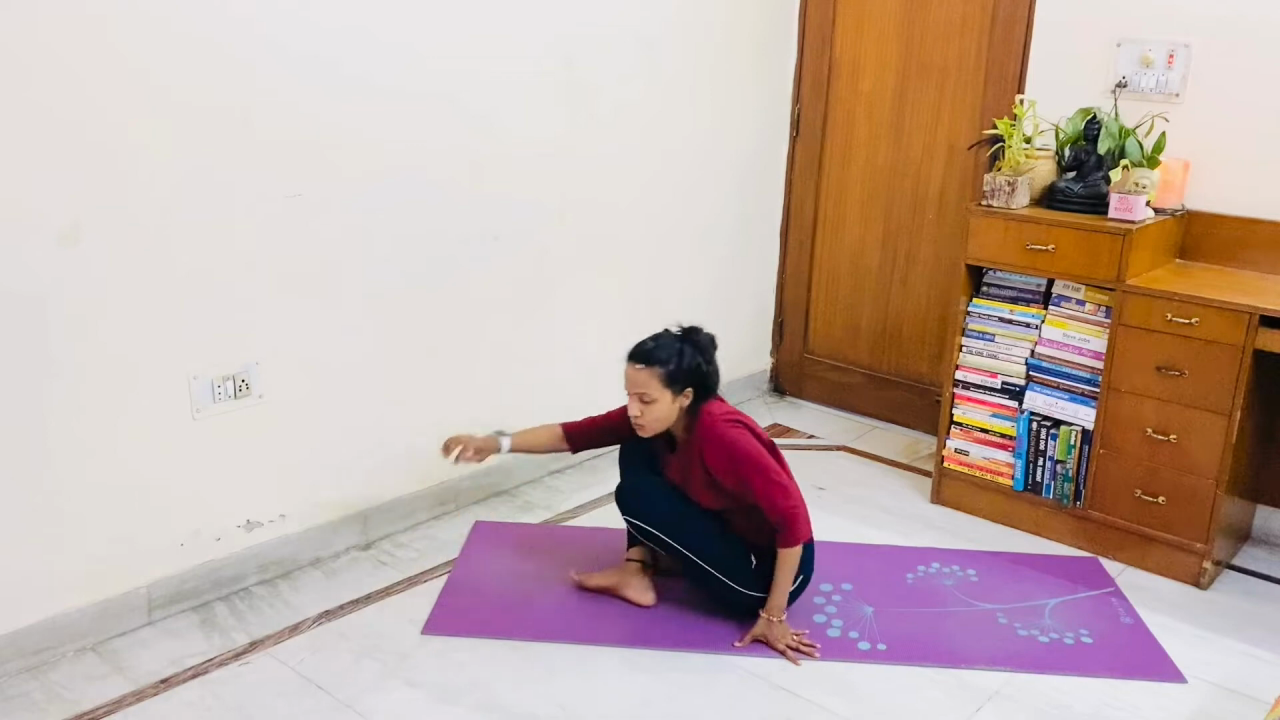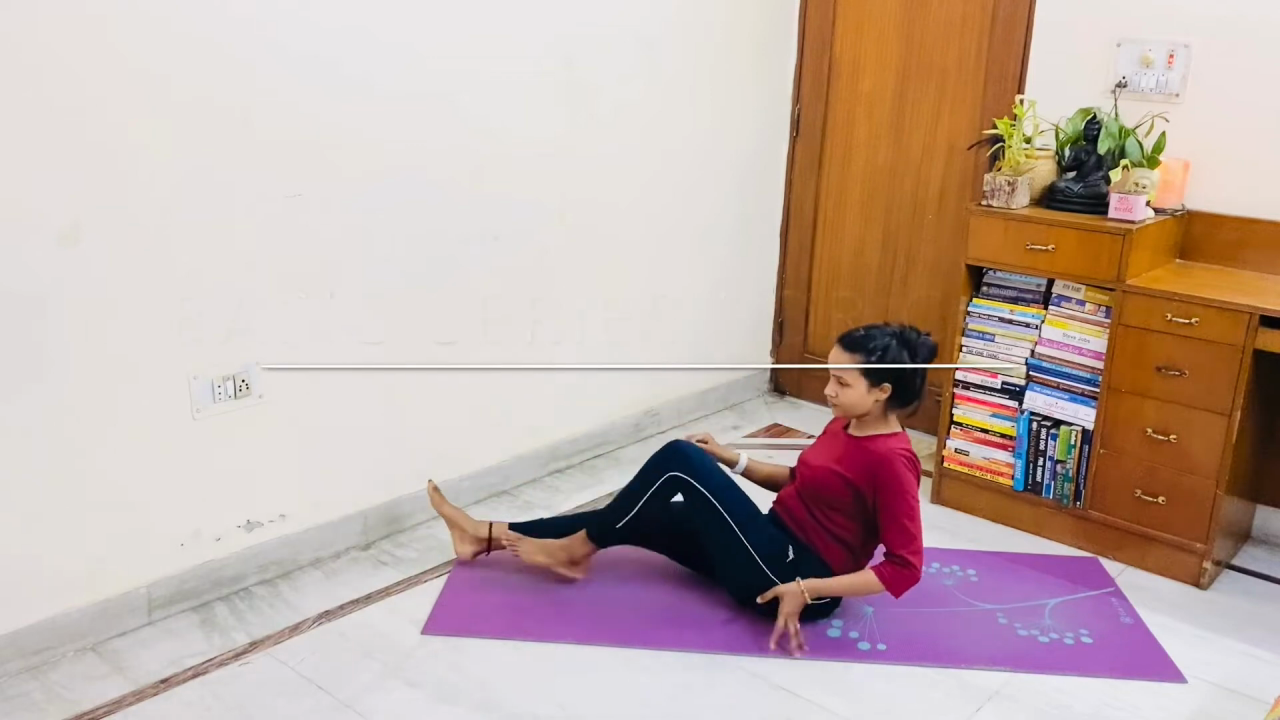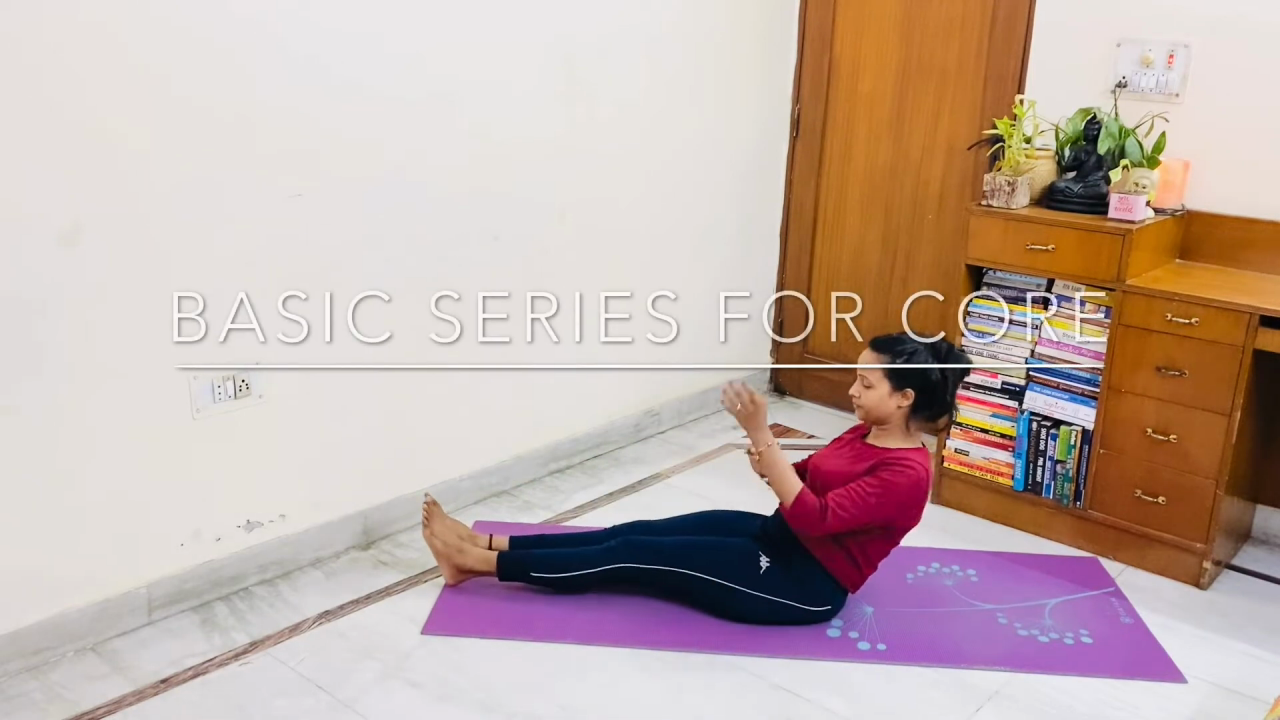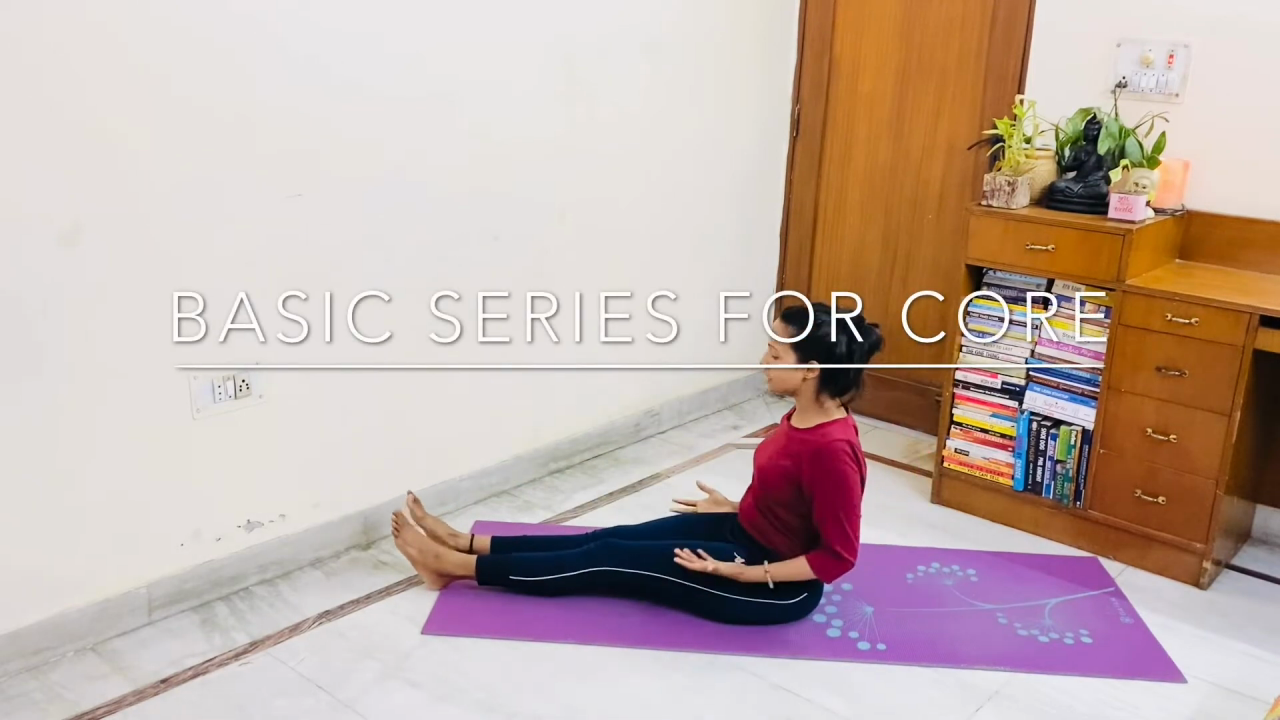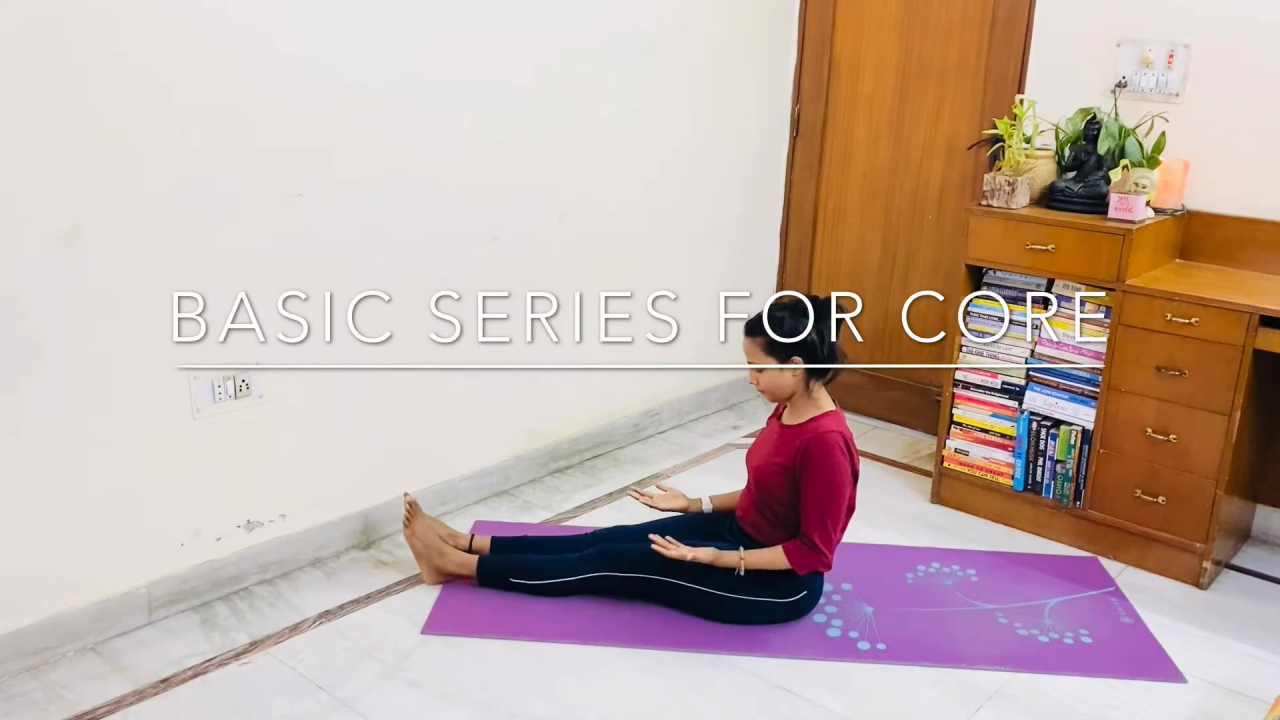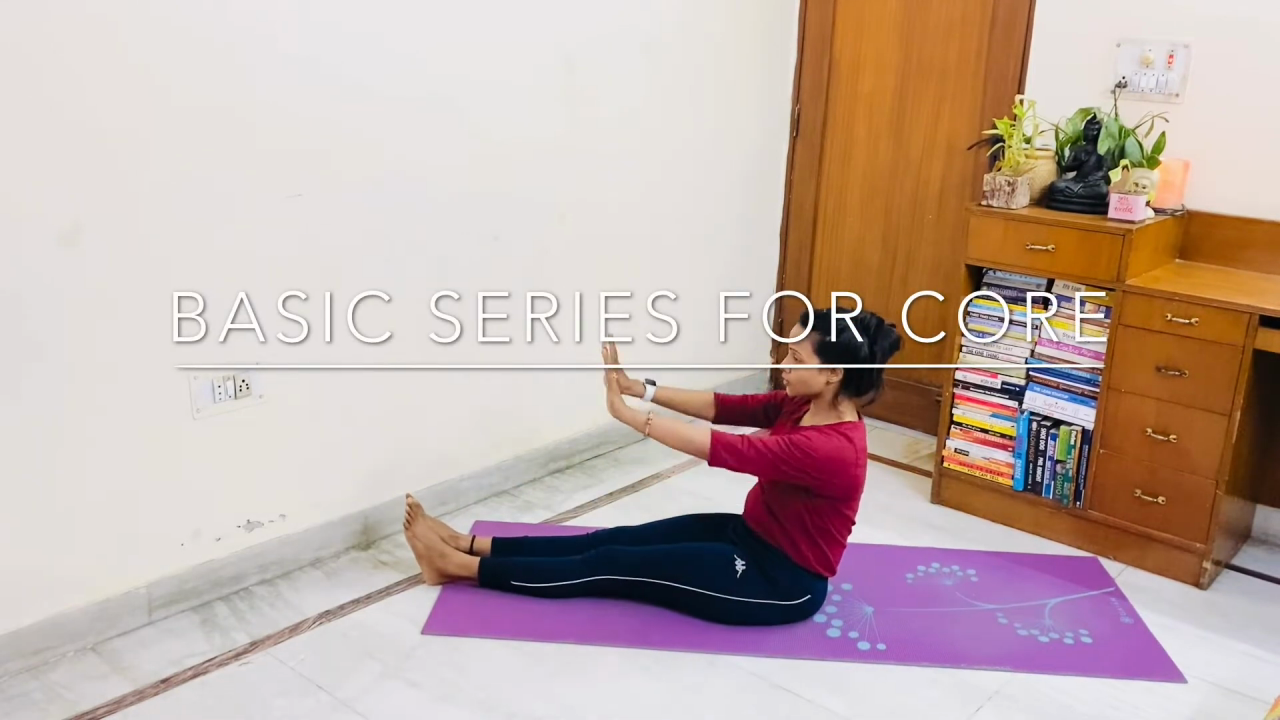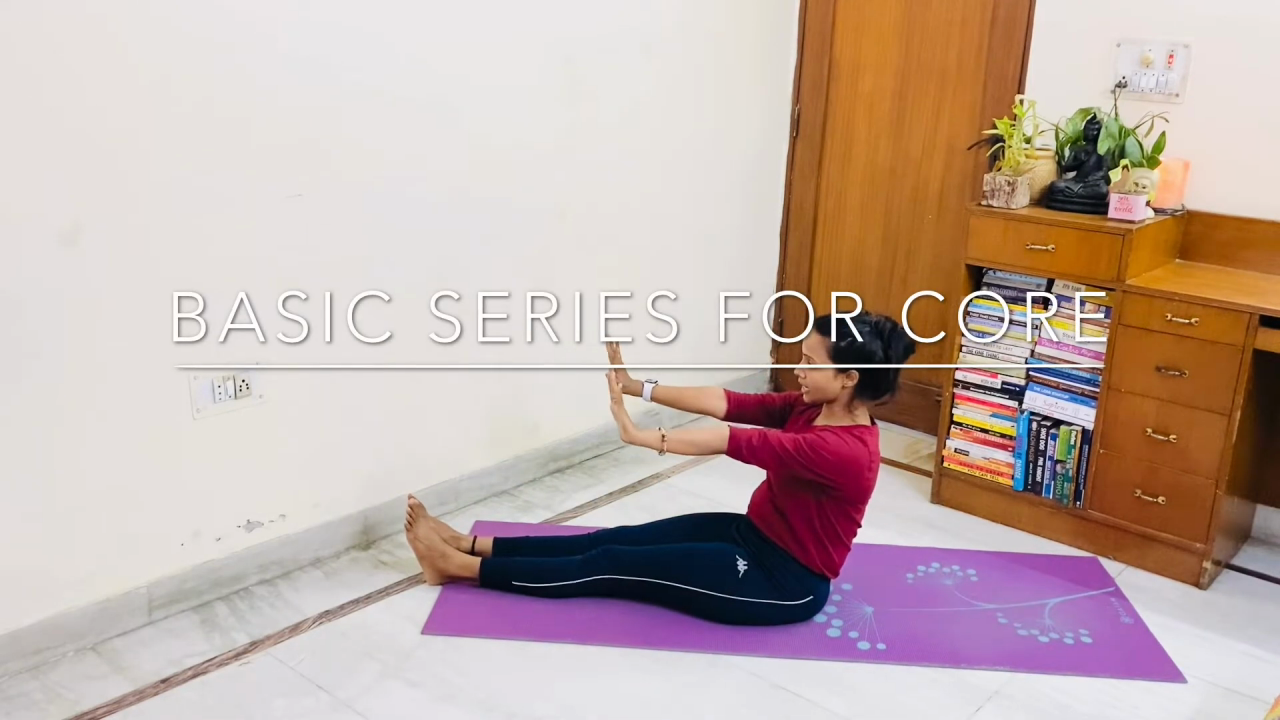
dt=0.7s
person 1, frame 1
left shoulder: (723, 433)
right shoulder: (651, 418)
left elbow: (793, 520)
right elbow: (574, 434)
left wrist: (773, 616)
right wrist: (498, 443)
left hip: (764, 575)
right hip: (732, 533)
left knee: (636, 494)
right knee: (636, 451)
left ankle: (639, 569)
right ankle: (640, 567)
person 1, frame 2
left shoulder: (892, 462)
right shoulder: (847, 424)
left elbow: (905, 570)
left wrist: (806, 592)
right wrist: (731, 459)
left hip: (802, 573)
right hip: (776, 545)
left knee: (678, 459)
right knee: (644, 520)
left ankle: (576, 547)
right ankle: (490, 536)
person 1, frame 3
left shoulder: (906, 472)
right shoulder: (868, 433)
left elbow: (814, 518)
right elbow: (802, 480)
left wrist: (763, 437)
right wrist: (768, 459)
left hip: (805, 586)
right hip: (776, 538)
left knee: (634, 556)
right knee: (636, 533)
left ankle: (477, 562)
right ankle: (488, 543)
person 1, frame 4
left shoulder: (831, 448)
right shoulder: (805, 414)
left elbow: (838, 556)
left wrist: (745, 575)
right wrist: (733, 507)
left hip: (781, 586)
right hip: (749, 535)
left knee: (611, 560)
right knee: (612, 539)
left ankle: (456, 566)
right ankle: (465, 543)
person 1, frame 5
left shoulder: (825, 441)
right shoulder: (791, 410)
left elbow: (813, 551)
left wrist: (719, 558)
right wrist: (695, 504)
left hip: (780, 586)
right hip: (747, 534)
left knee: (613, 563)
right knee: (610, 541)
left ankle: (457, 564)
right ankle: (466, 544)
person 1, frame 6
left shoulder: (831, 450)
right shoulder: (803, 405)
left elbow: (724, 447)
right elbow: (723, 407)
left wrist: (630, 415)
right wrist: (638, 386)
left hip: (783, 583)
right hip: (753, 537)
left knee: (613, 567)
right knee: (614, 540)
left ankle: (459, 566)
right ankle: (469, 544)
person 1, frame 7
left shoulder: (847, 451)
right shoulder: (814, 408)
left elbow: (739, 442)
right elbow: (728, 403)
left wrist: (642, 436)
right wrist: (639, 387)
left hip: (786, 583)
right hip: (756, 536)
left knee: (616, 564)
right knee: (617, 540)
left ankle: (461, 567)
right ankle: (471, 545)
